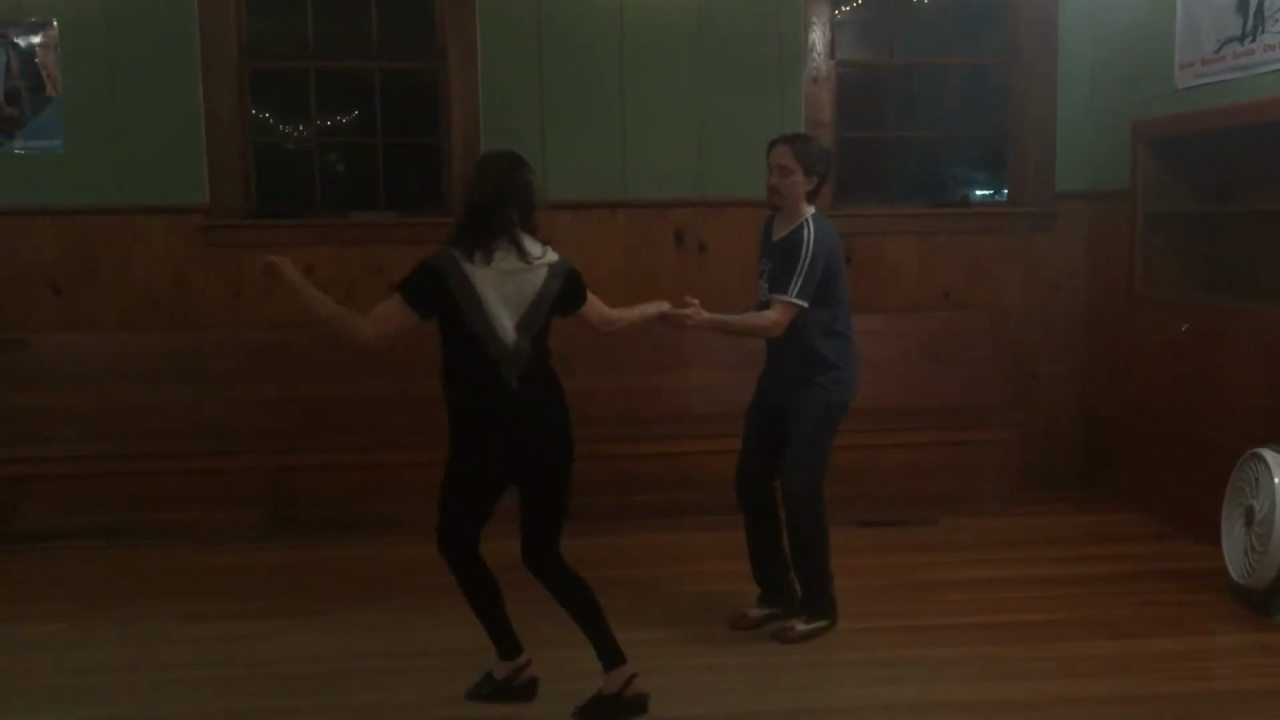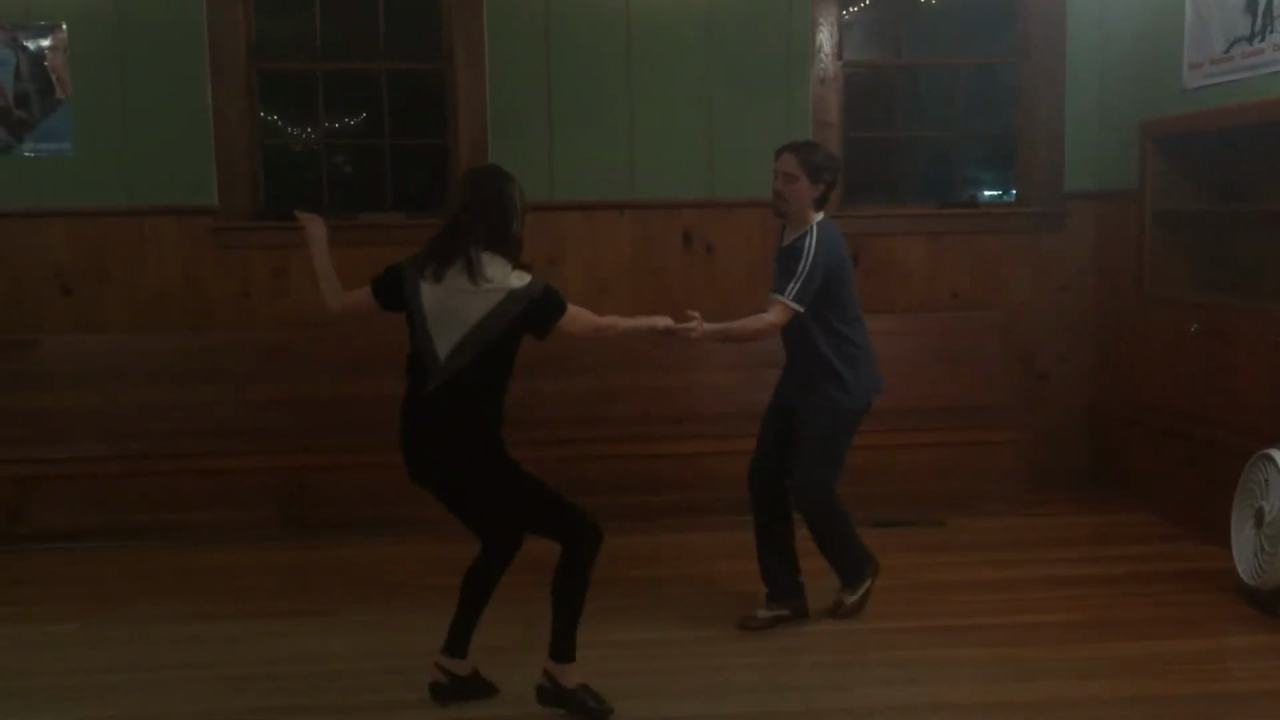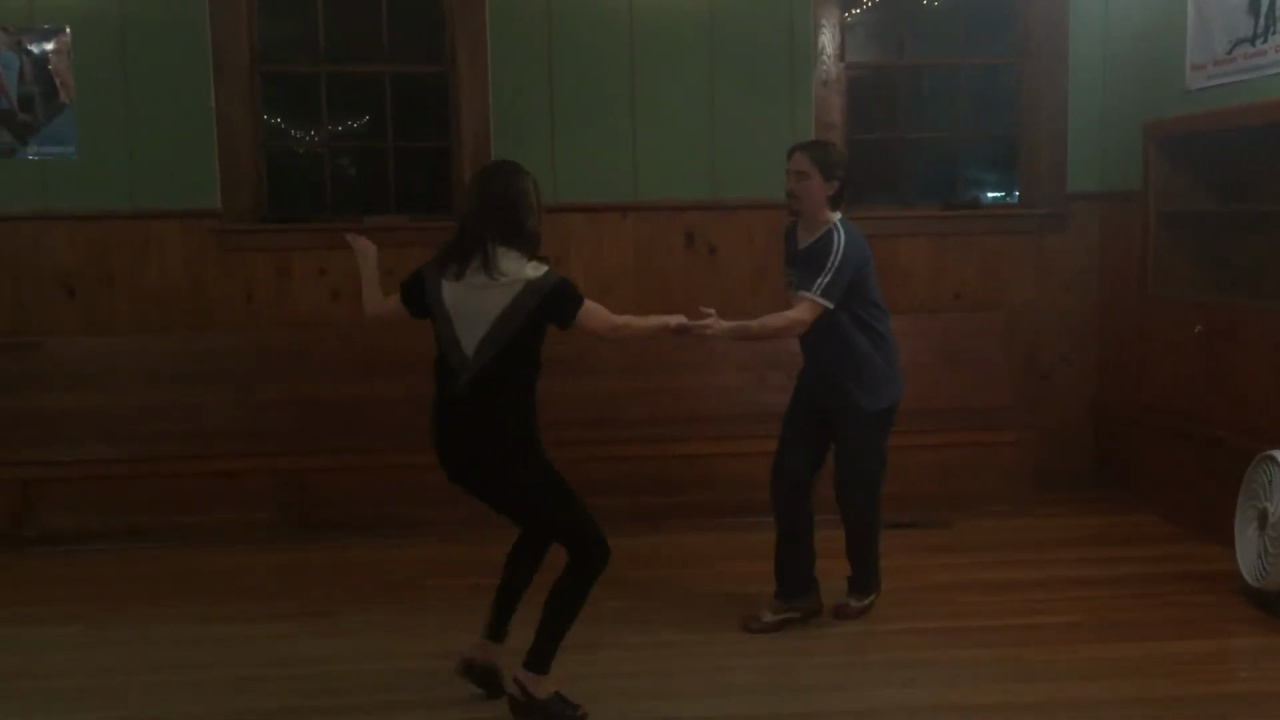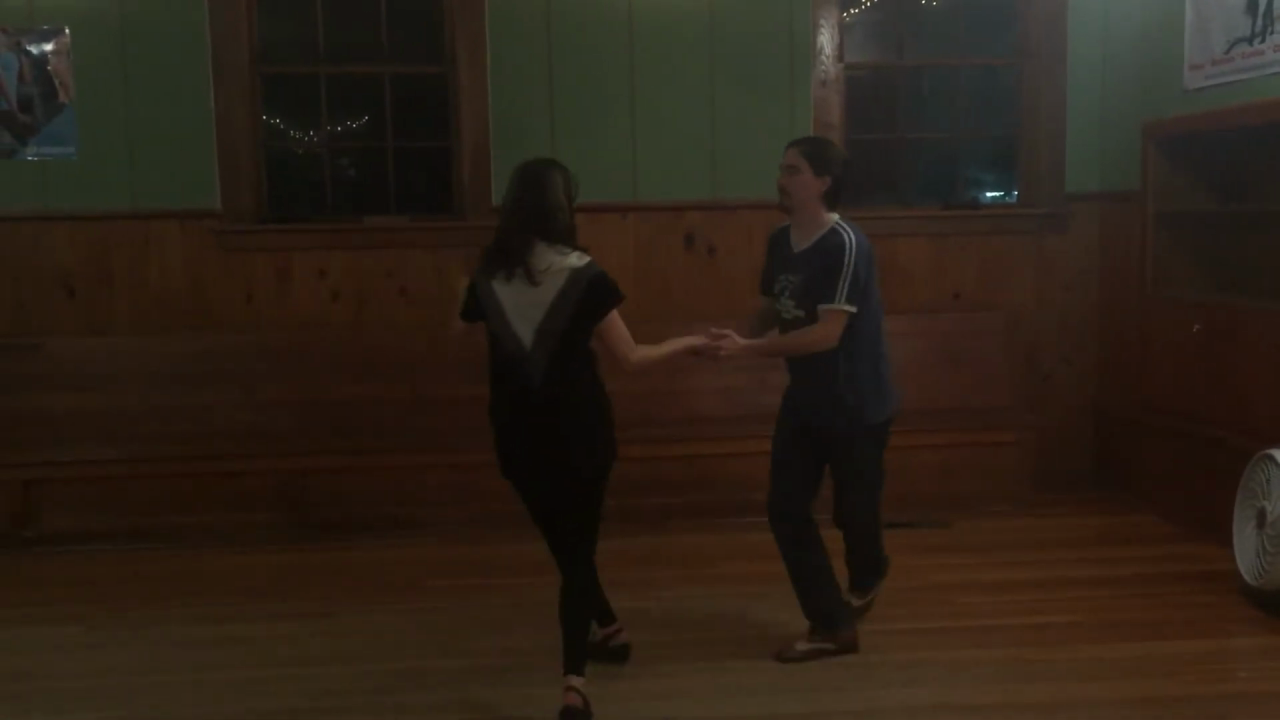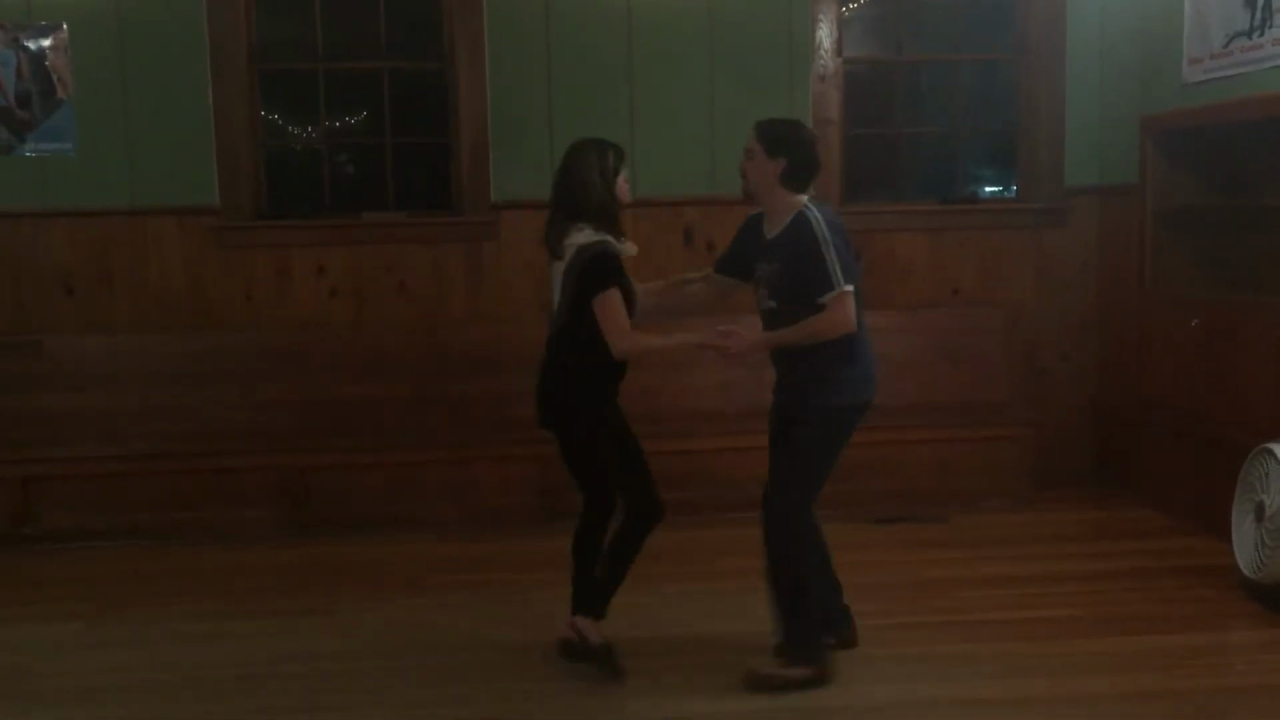
dt=0.3s
person 1, frame 1
left shoulder: (445, 270)
right shoulder: (552, 268)
left elbow: (368, 331)
right elbow: (610, 320)
left wrist: (299, 284)
right wrist: (657, 308)
left hip: (484, 436)
right hip: (547, 429)
left knee: (458, 542)
right knee: (543, 553)
left ankle: (513, 664)
right ankle: (619, 673)
person 1, frame 2
left shoulder: (417, 274)
right shoulder: (521, 293)
left elbow: (337, 302)
right elbow: (595, 326)
left wrist: (318, 244)
right wrist: (653, 323)
left hip: (422, 444)
right hip: (469, 448)
left knee: (502, 536)
right knee: (581, 535)
left ankle: (452, 665)
right ankle: (562, 672)
person 1, frame 3
left shoulder: (439, 275)
right shoulder: (540, 285)
left elbow: (375, 310)
right elbow: (615, 326)
left wrist: (367, 260)
right wrist: (671, 322)
left hip: (455, 441)
right hip: (503, 445)
left knee: (542, 528)
right knee: (590, 549)
left ankle: (487, 649)
person 1, frame 4
left shoulder: (490, 275)
right shoulder: (584, 276)
left elbow: (463, 324)
right elbow: (629, 356)
right wrist: (684, 342)
left hip: (516, 432)
right hip: (579, 428)
left knee: (564, 538)
right knee: (576, 544)
left ankle: (604, 629)
person 1, frame 5
left shoulder: (576, 246)
right shoulder: (598, 254)
right elbow: (621, 343)
right wrist: (699, 338)
left hip: (564, 395)
right hip: (585, 400)
left knee: (599, 504)
right knee: (644, 506)
left ankle: (584, 623)
right ankle: (587, 622)
person 2, frame 1
left shoulder: (813, 238)
right shoulder: (772, 227)
left elbow: (778, 320)
left wrist: (709, 321)
left hip: (820, 384)
right hip: (780, 378)
left knee: (800, 491)
right knee: (751, 483)
left ankle: (819, 607)
right ankle: (777, 595)
person 2, frame 2
left shoulder: (816, 245)
right shoulder: (792, 234)
left elbow: (773, 320)
left wrist: (710, 331)
left hip: (839, 386)
right hip: (802, 379)
left knee: (812, 488)
right knee: (765, 479)
left ankle: (858, 571)
right ankle: (785, 595)
person 2, frame 3
left shoulder: (842, 244)
right shoulder: (795, 234)
left elbow: (799, 319)
left wrist: (728, 329)
left hip: (866, 385)
right hip: (819, 379)
left knee: (855, 491)
right knee: (788, 478)
left ankle: (863, 585)
right ankle: (797, 593)
person 2, frame 4
left shoulder: (846, 246)
right shoulder: (781, 242)
left elbow: (826, 335)
left wrist: (748, 349)
right wrist: (729, 338)
left hip: (857, 403)
right hip: (804, 399)
left knee: (855, 509)
right knee: (785, 509)
left ankle: (866, 578)
right ankle: (830, 626)
person 2, frame 5
left shoulder: (816, 228)
right shoulder: (755, 231)
left elbow: (842, 320)
right elbow: (704, 290)
left wrist: (759, 340)
right wrist: (638, 298)
left hip: (836, 390)
right hip: (797, 388)
left knee: (784, 507)
right knee: (786, 508)
left ankle: (803, 651)
right ankle: (831, 623)
